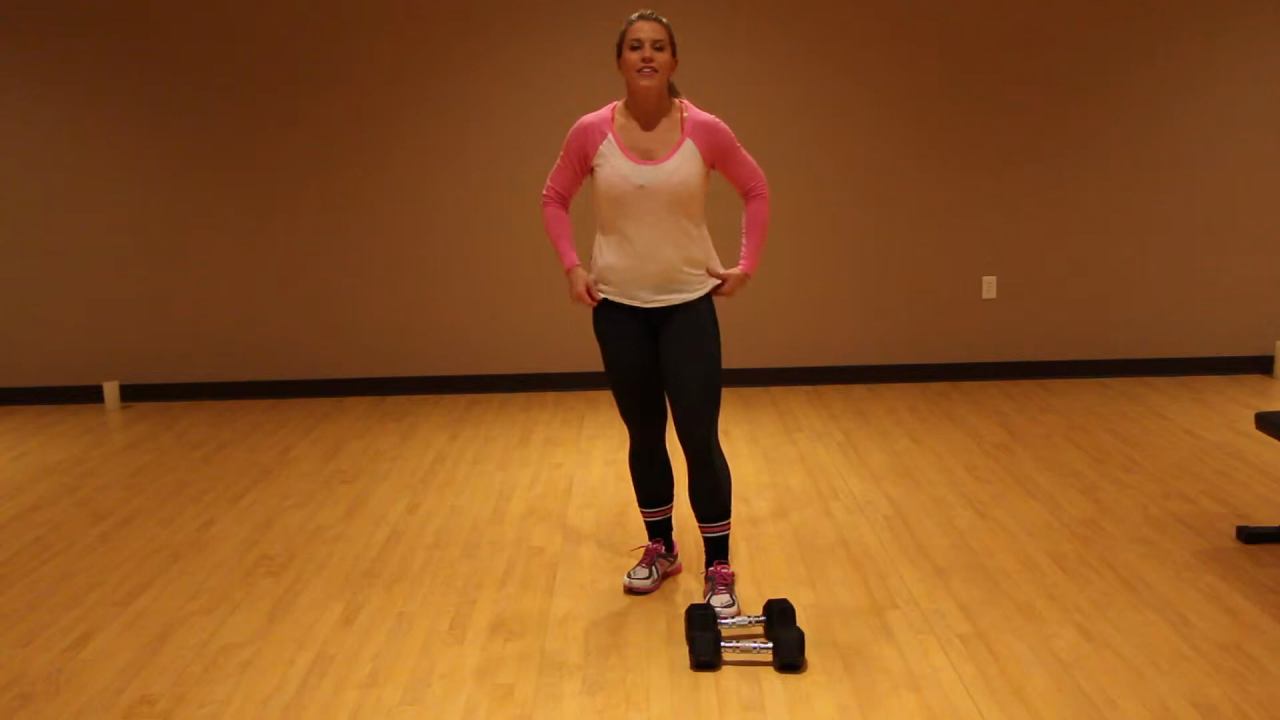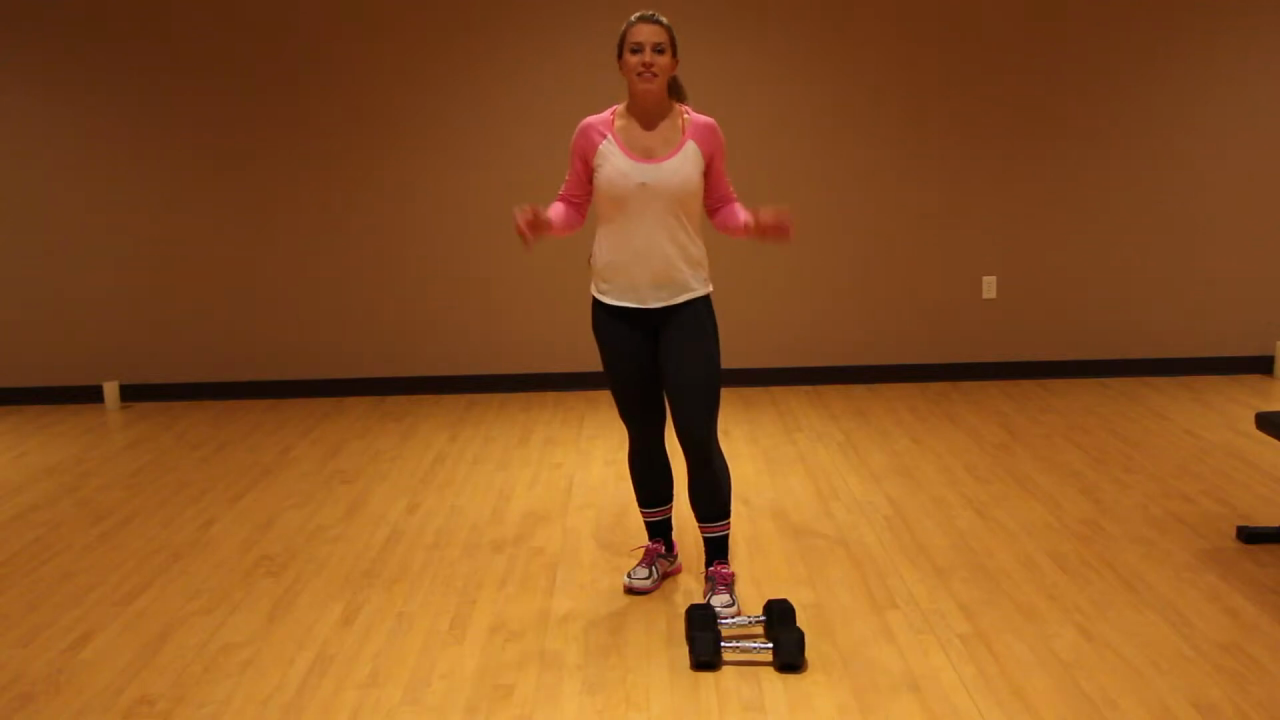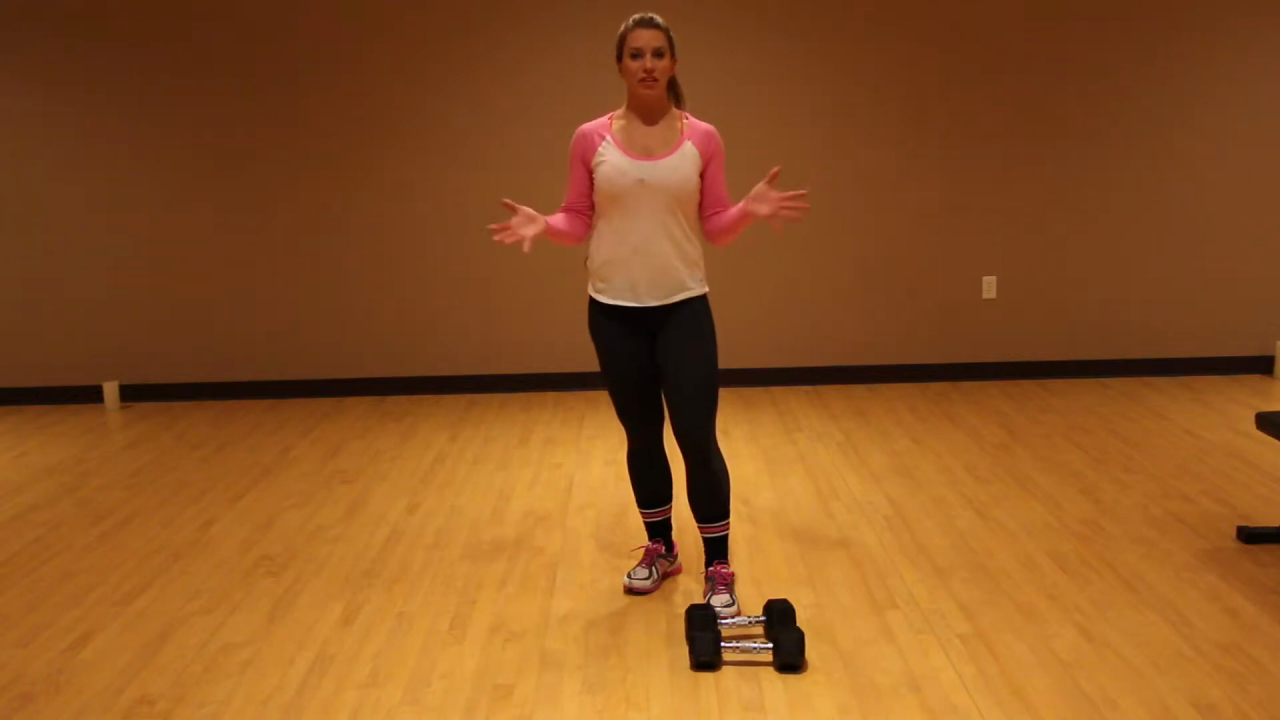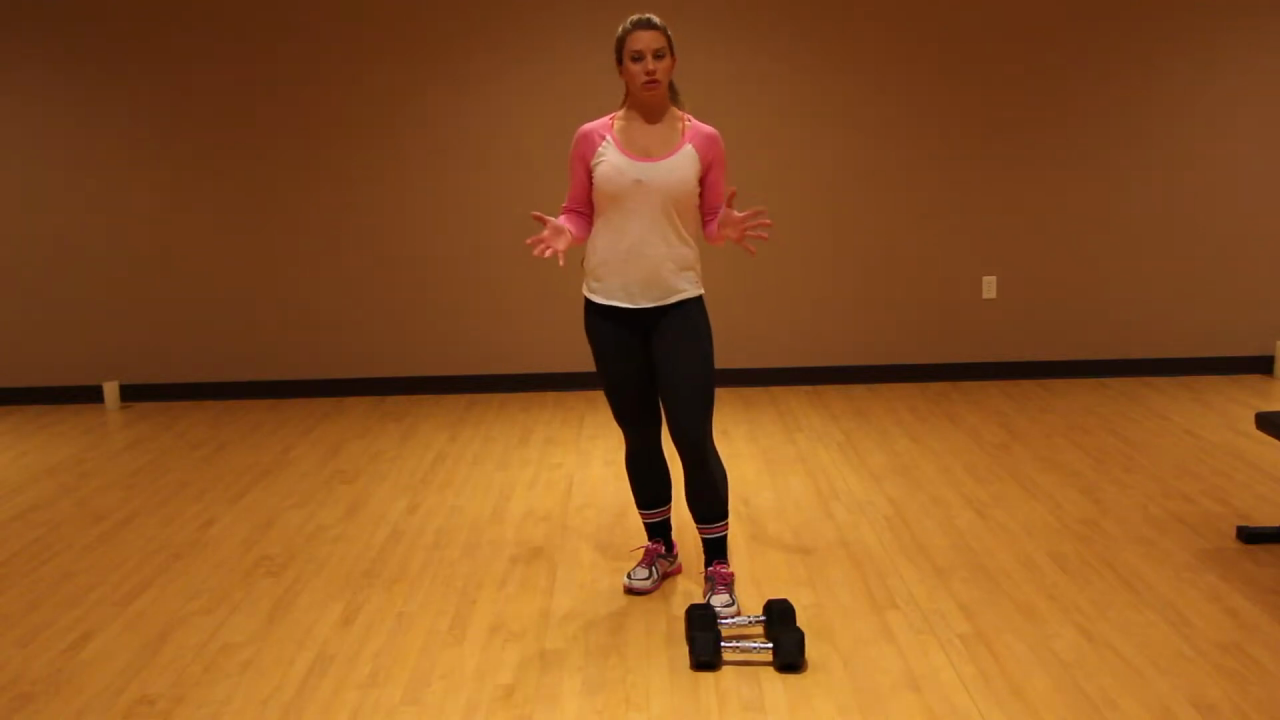
dt=0.4s
person 1, frame 1
left shoulder: (705, 129)
right shoulder: (590, 131)
left elbow: (757, 191)
right elbow: (554, 198)
left wrist: (745, 265)
right wrist: (572, 265)
left hip: (688, 304)
right hip: (619, 307)
left knee: (699, 437)
right knee: (644, 435)
left ankle: (719, 568)
right ankle: (660, 549)
person 1, frame 2
left shoulder: (704, 132)
right shoulder: (592, 133)
left elbow: (720, 206)
right elbow: (573, 206)
left wrist: (753, 223)
right wrist: (543, 222)
left hip: (687, 306)
right hip: (617, 309)
left knee: (700, 437)
right knee: (643, 435)
left ankle: (719, 568)
right ankle: (660, 549)
person 1, frame 3
left shoulder: (702, 138)
right shoulder: (590, 138)
left elbow: (715, 228)
right elbow: (578, 225)
left wrist: (750, 209)
right wrist: (542, 222)
left hip: (683, 307)
right hip: (614, 309)
left knee: (697, 438)
right knee: (642, 436)
left ankle: (718, 568)
right ankle: (660, 549)
person 1, frame 4
left shoulder: (703, 140)
right shoulder: (591, 138)
left elbow: (709, 221)
right elbow: (579, 213)
left wrist: (727, 228)
right wrist: (563, 231)
left hip: (679, 307)
right hip: (610, 309)
left knee: (694, 438)
right knee: (639, 437)
left ankle: (717, 568)
right ankle: (660, 548)
